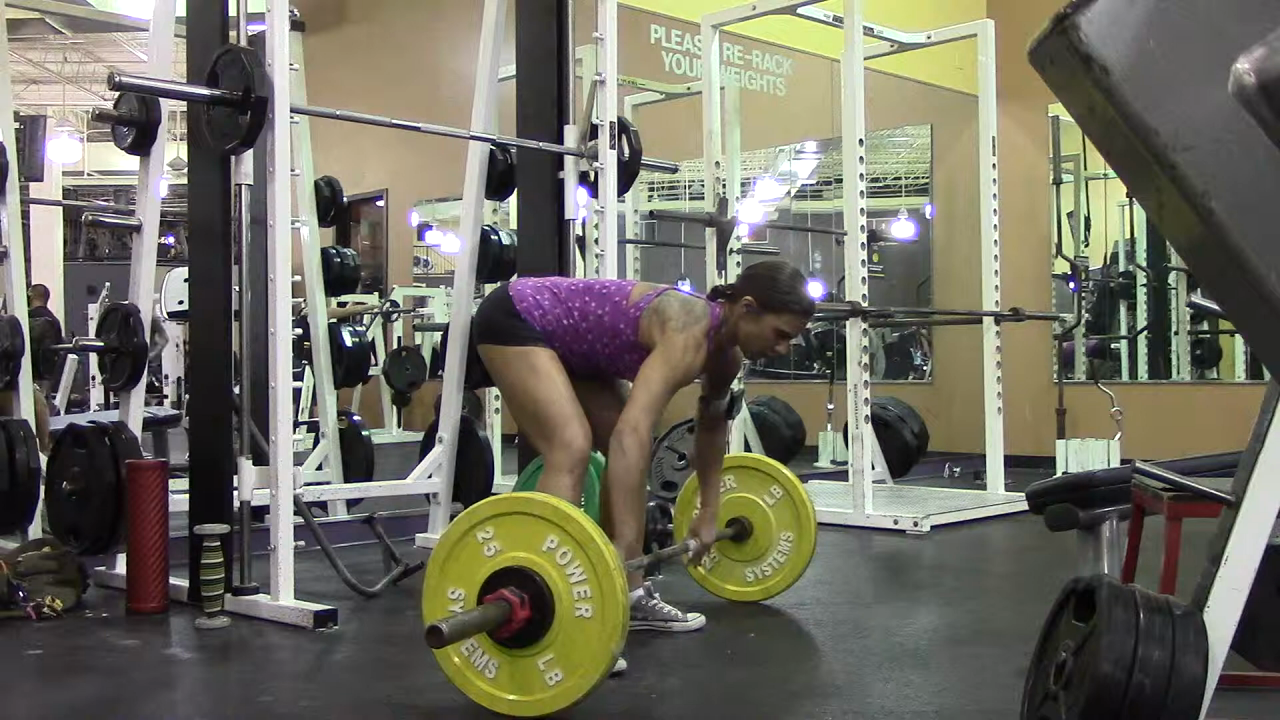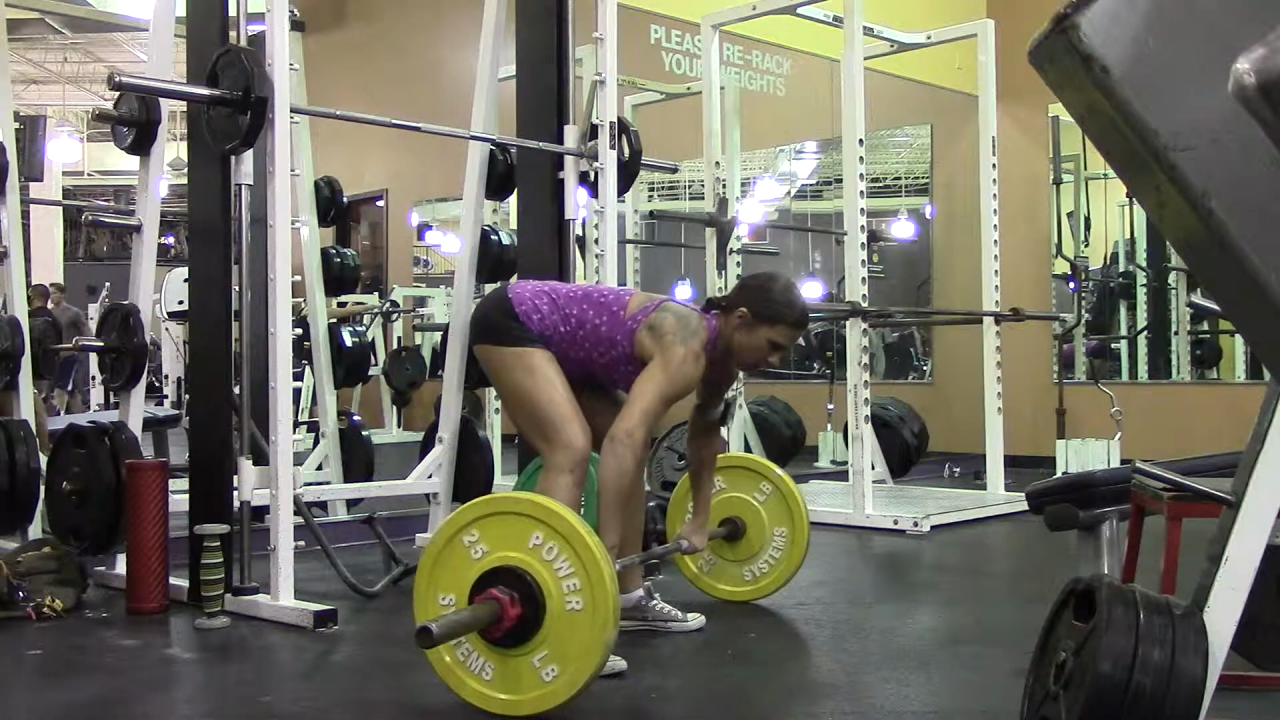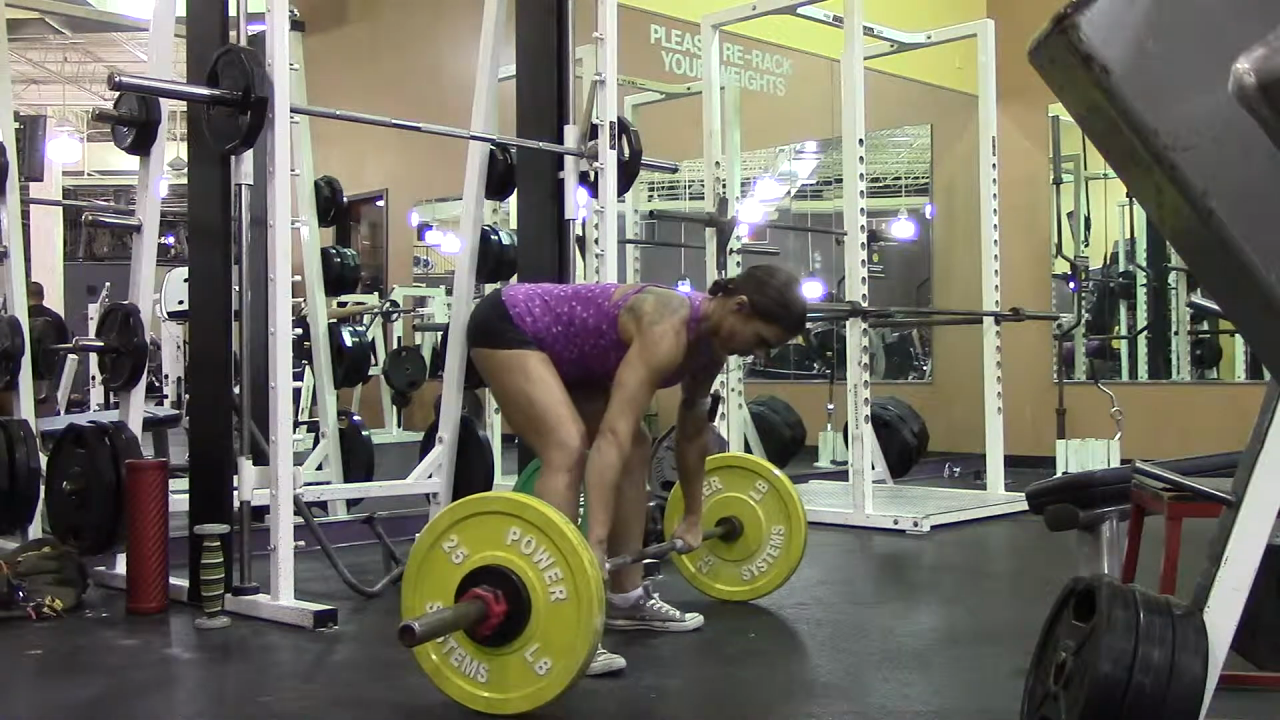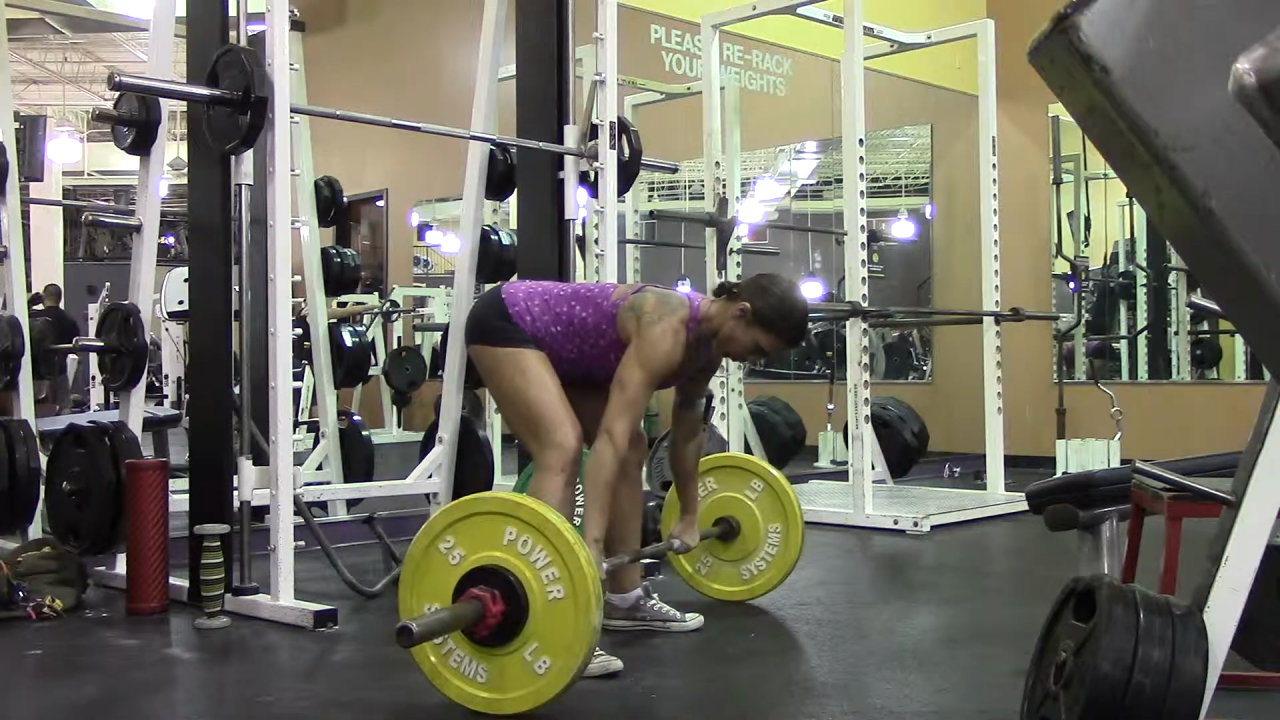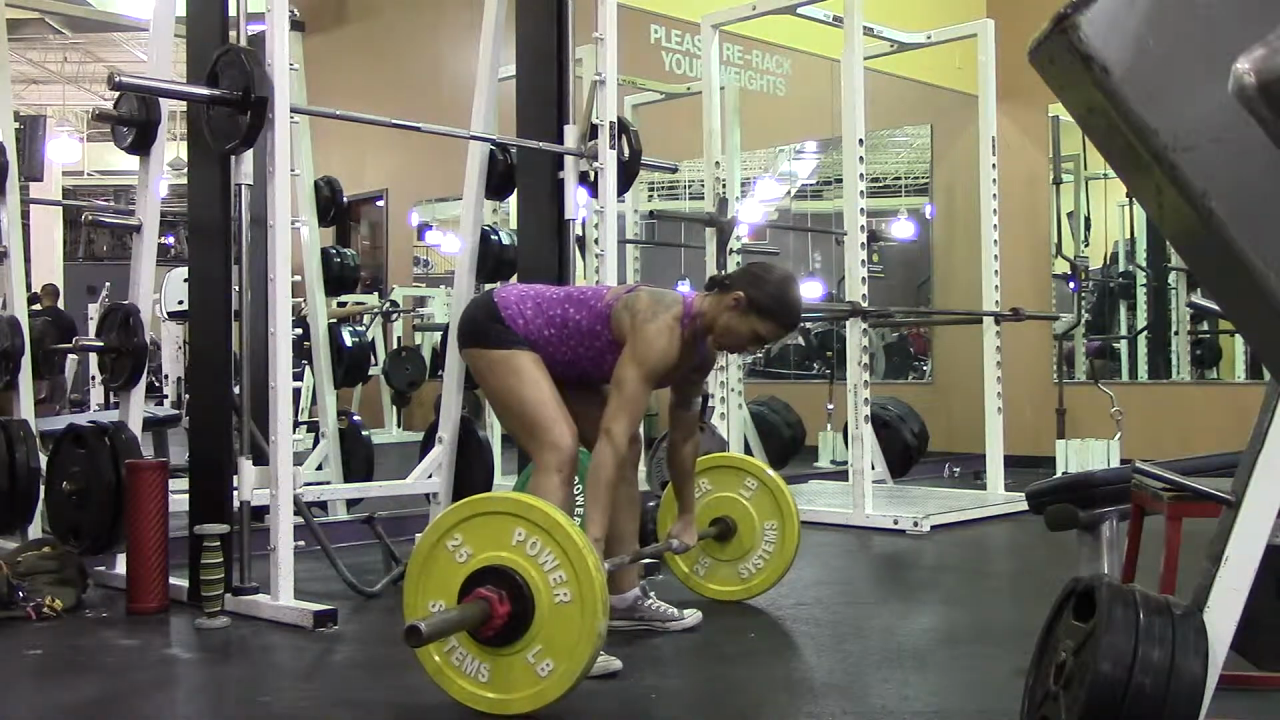
dt=1s
person 1, frame 1
left shoulder: (726, 352)
right shoulder: (690, 332)
left elbow: (711, 425)
right elbow: (632, 432)
left wrist: (708, 514)
right wrist: (624, 544)
left hip: (566, 340)
right hip: (515, 320)
left knee: (629, 452)
right knee: (572, 450)
left ankle: (630, 598)
person 1, frame 2
left shoulder: (722, 357)
right shoulder: (688, 346)
left elbow: (705, 433)
right elbow: (623, 442)
left wrist: (700, 519)
right wrist: (606, 551)
left hip: (559, 342)
right hip: (512, 322)
left knee: (633, 450)
right knee: (572, 451)
left ankle: (629, 598)
person 1, frame 3
left shoulder: (710, 343)
right shoulder: (668, 329)
left elbow: (693, 432)
right elbow: (613, 437)
left wrist: (692, 518)
right wrist: (595, 545)
left hip: (560, 348)
right hip: (508, 326)
left knee: (637, 449)
right knee: (568, 450)
left ankle: (626, 598)
person 1, frame 4
left shoulder: (706, 343)
right shoulder: (667, 328)
left elbow: (687, 433)
right elbow: (611, 436)
left wrist: (688, 517)
right wrist: (591, 544)
left hip: (558, 344)
right hip: (507, 323)
left knee: (632, 449)
right knee: (562, 450)
left ankle: (625, 600)
person 1, frame 5
left shoulder: (702, 345)
right shoulder: (662, 326)
left elbow: (684, 435)
right elbow: (612, 437)
left wrist: (686, 516)
right wrist: (593, 543)
left hip: (551, 346)
right hip: (498, 324)
left knee: (629, 450)
right knee: (560, 450)
left ankle: (624, 600)
